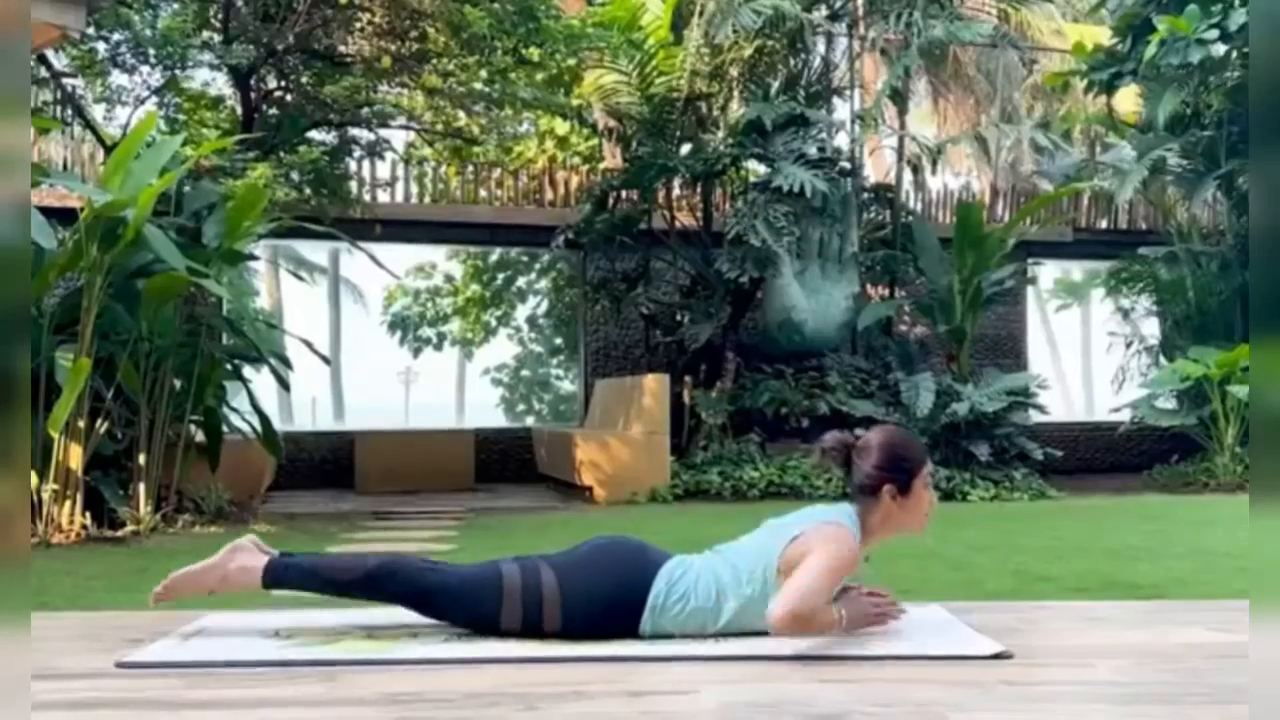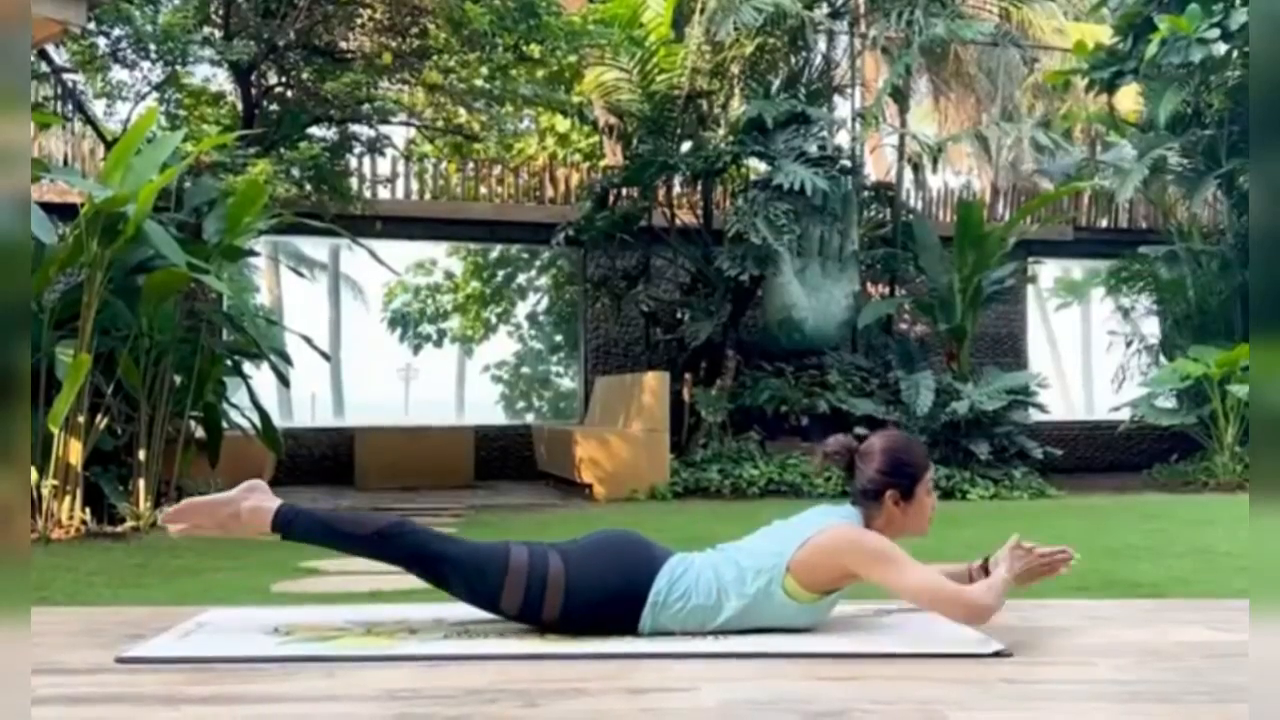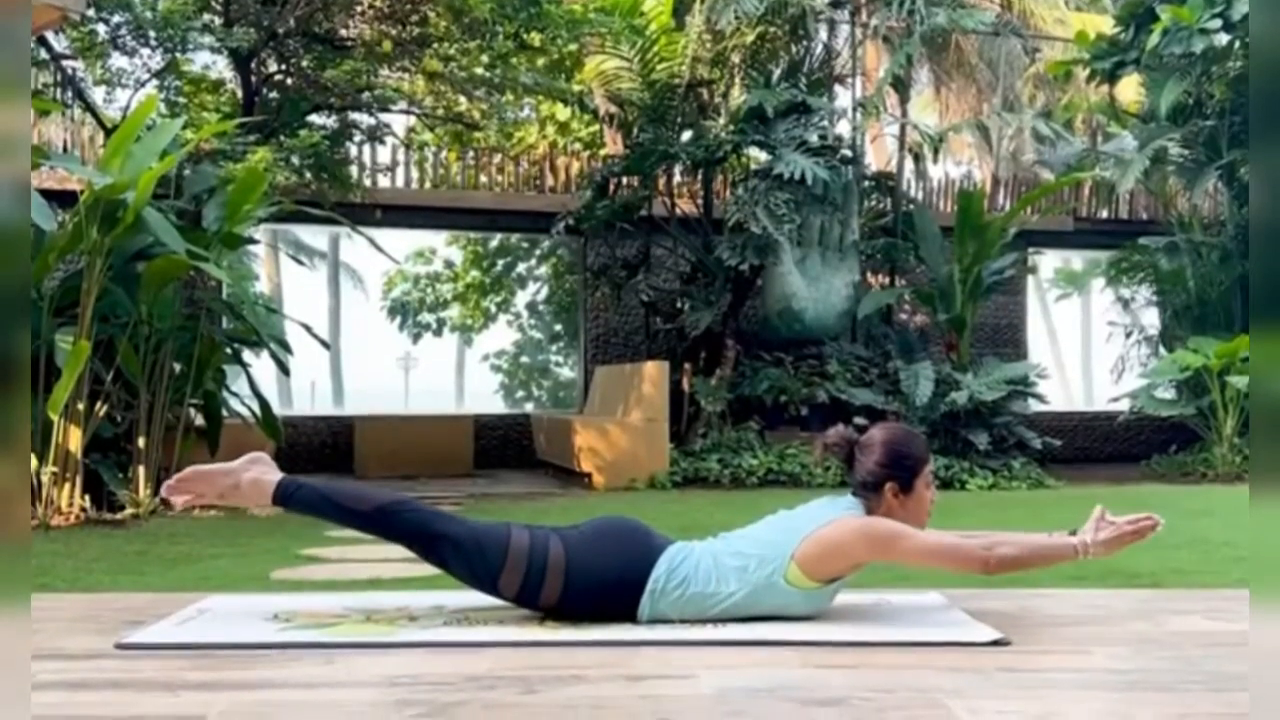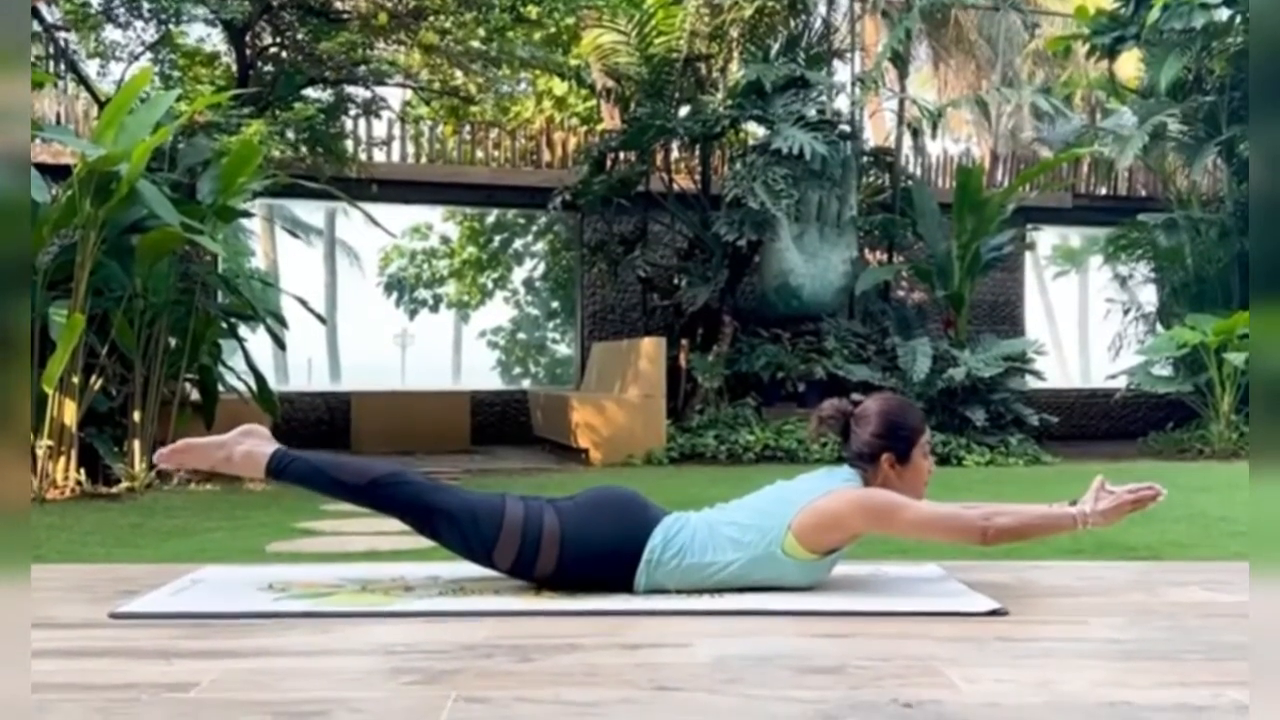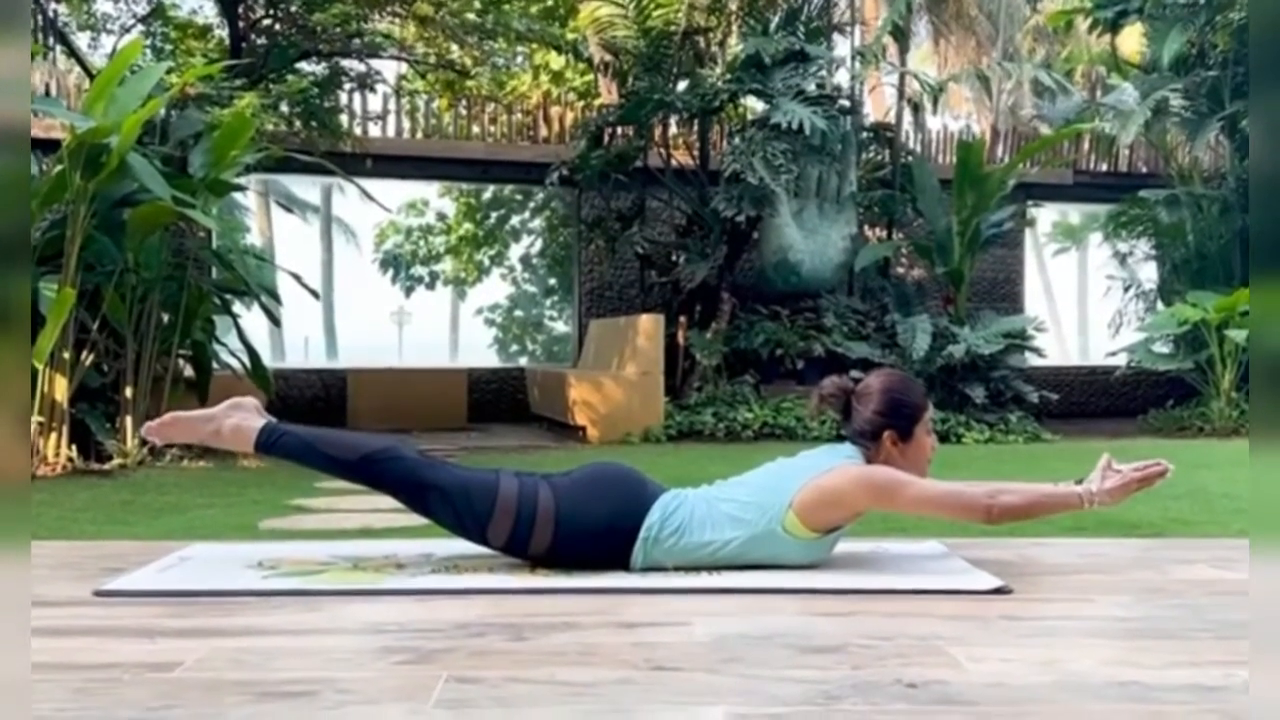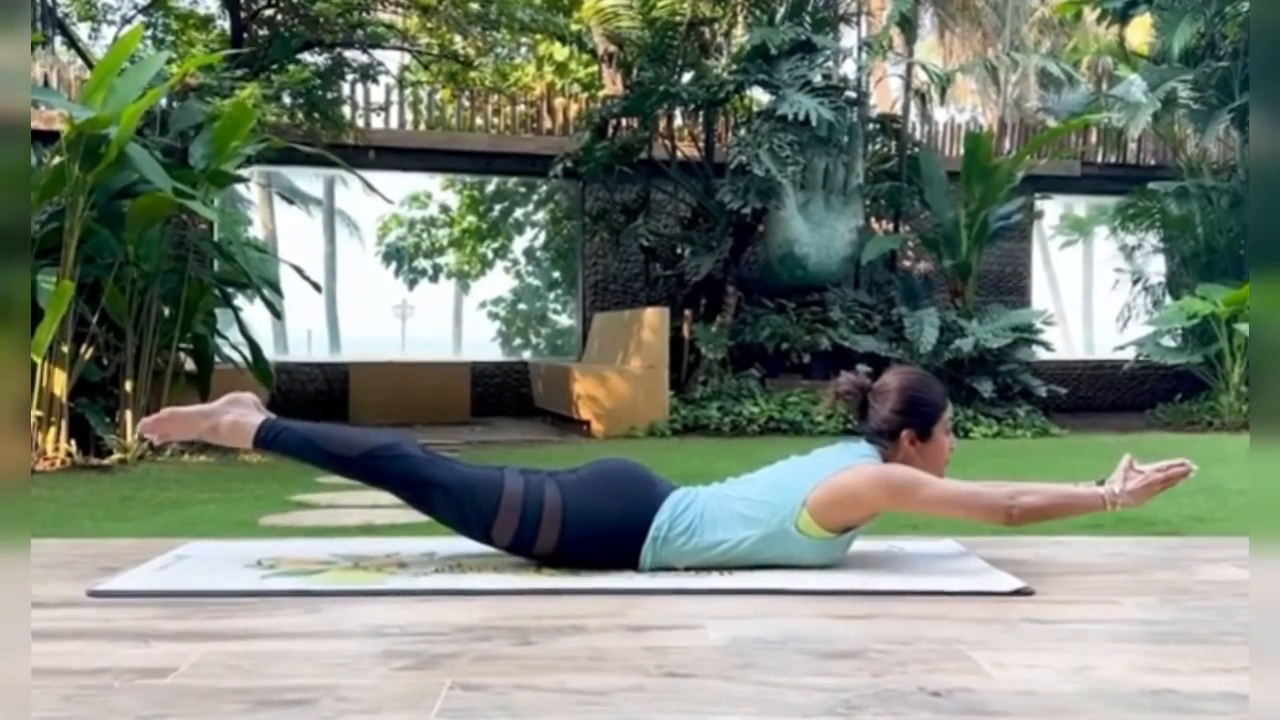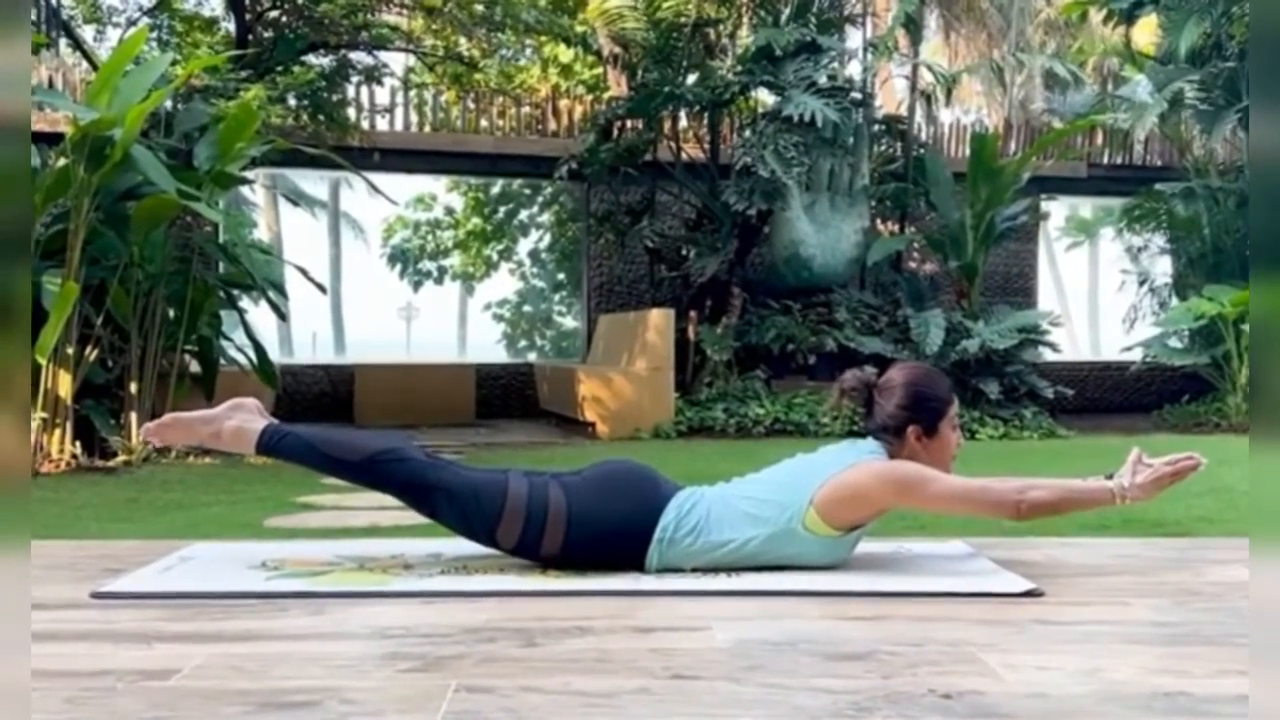
dt=0.7s
person 1, frame 1
left shoulder: (827, 518)
right shoulder: (843, 541)
right elbow: (781, 620)
left wrist: (842, 598)
right wrist: (844, 618)
left hip: (627, 575)
right hip: (617, 598)
left knee: (442, 582)
right knee: (428, 588)
left ankle: (263, 557)
right ankle: (253, 569)
person 1, frame 2
left shoulder: (840, 520)
right shoulder: (855, 543)
left elbow: (912, 578)
right elbow: (973, 611)
left wrist: (990, 569)
right wrist: (994, 578)
left hip: (631, 570)
right hip: (624, 594)
left knee: (444, 562)
right knee: (440, 557)
left ankle: (268, 506)
right ankle: (262, 514)
person 1, frame 3
left shoulder: (845, 512)
right shoulder: (862, 534)
left elbow: (969, 545)
right elbow: (984, 556)
left wrist: (1072, 539)
right wrist: (1084, 544)
left hip: (626, 558)
right hip: (617, 579)
left knee: (447, 540)
right knee: (439, 538)
left ankle: (271, 481)
right ankle: (265, 486)
person 1, frame 4
left shoulder: (841, 484)
right shoulder: (857, 505)
left elbow: (966, 517)
right elbow: (982, 528)
left wrist: (1072, 508)
right wrist: (1085, 515)
left hip: (620, 528)
right hip: (613, 551)
left knee: (440, 509)
right knee: (434, 511)
left ankle: (268, 450)
right ankle: (261, 459)
person 1, frame 5
left shoulder: (840, 459)
right shoulder: (858, 482)
left elbow: (973, 495)
right elbow: (987, 504)
left wrist: (1078, 486)
right wrist: (1091, 492)
left hip: (617, 504)
right hip: (609, 527)
left knee: (434, 484)
right knee: (426, 487)
left ankle: (255, 425)
right ankle: (248, 432)
person 1, frame 6
left shoulder: (857, 456)
right shoulder: (877, 480)
left elbow: (997, 497)
right elbow: (1013, 504)
left wrist: (1101, 486)
right wrist: (1115, 494)
left hip: (627, 500)
right hip: (620, 524)
left knee: (439, 479)
right knee: (428, 482)
left ankle: (252, 417)
right ankle: (247, 427)
person 1, frame 7
left shoulder: (861, 453)
right shoulder: (883, 479)
left elbow: (995, 492)
right elbow: (1014, 499)
left wrist: (1109, 484)
right wrist: (1119, 488)
left hip: (632, 503)
right hip: (625, 528)
left knee: (440, 484)
right knee: (435, 489)
left ankle: (259, 425)
right ankle: (248, 433)
